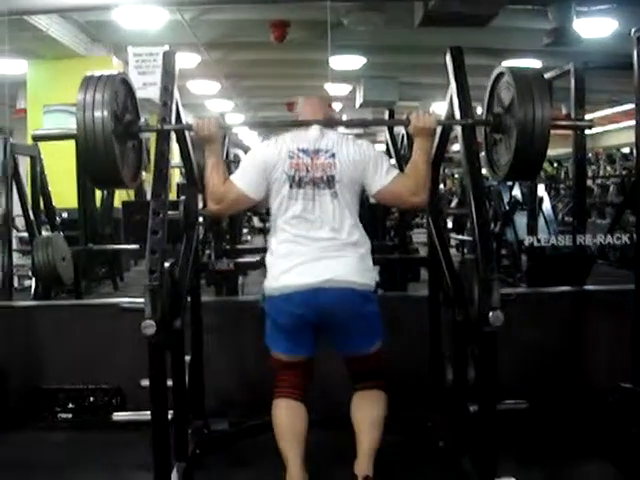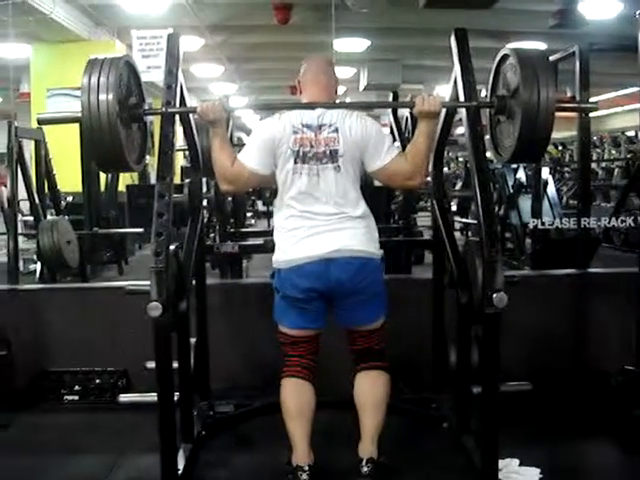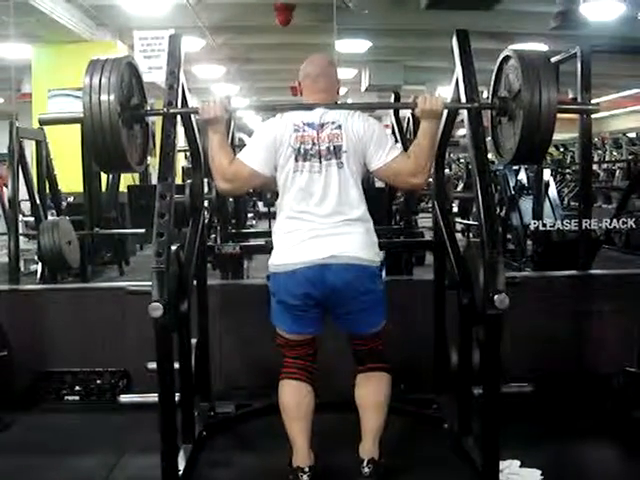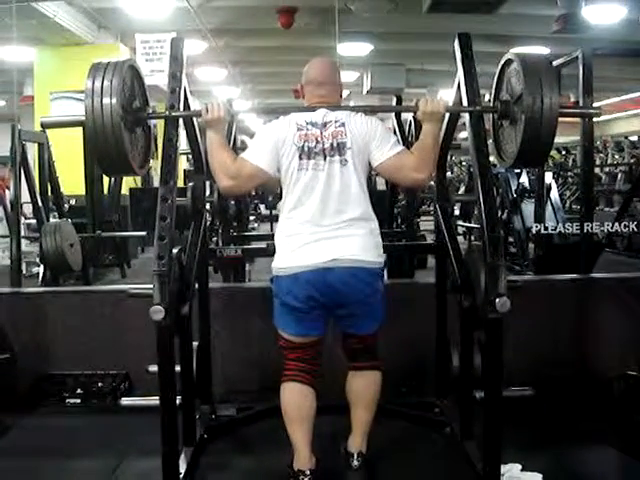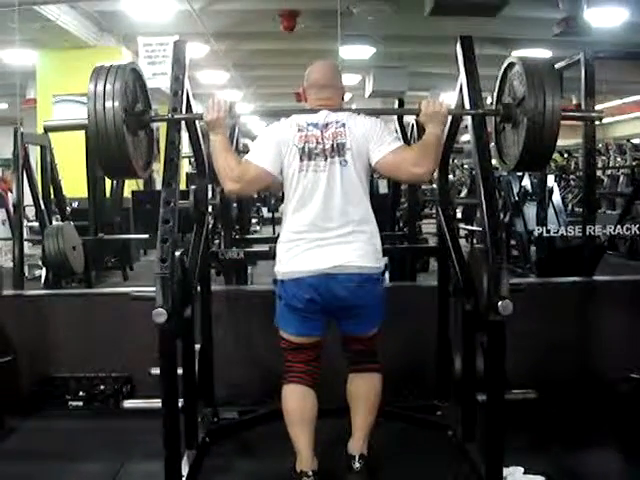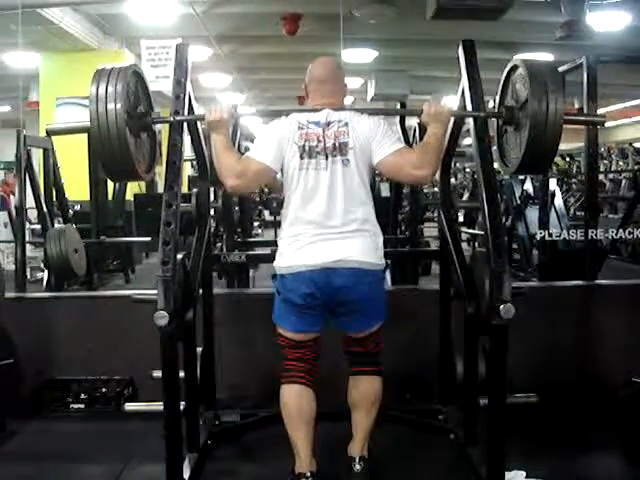
dt=0.5s
person 1, frame 1
left shoulder: (269, 150)
right shoulder: (358, 149)
left elbow: (218, 202)
right elbow: (414, 195)
left wrist: (212, 147)
right wrist: (423, 140)
left hip: (288, 289)
right hip: (350, 286)
left knee: (289, 384)
right knee: (368, 378)
person 1, frame 2
left shoulder: (273, 128)
right shoulder: (361, 126)
left elbow: (230, 180)
right elbow: (411, 176)
left wrist: (217, 129)
right wrist: (427, 123)
left hip: (296, 263)
right hip: (356, 258)
left knee: (297, 363)
right knee: (370, 356)
person 1, frame 3
left shoulder: (275, 129)
right shoulder: (362, 126)
left elbow: (228, 180)
right elbow: (414, 175)
left wrist: (215, 128)
right wrist: (429, 121)
left hip: (292, 266)
right hip: (354, 263)
left knee: (296, 364)
right knee: (371, 358)
person 1, frame 4
left shoulder: (279, 130)
right shoulder: (365, 126)
left elbow: (230, 180)
right elbow: (417, 173)
left wrist: (214, 130)
right wrist: (431, 124)
left hip: (297, 269)
right hip: (358, 264)
left knee: (298, 366)
right knee: (363, 355)
person 1, frame 5
left shoulder: (281, 132)
right shoulder: (366, 127)
left elbow: (236, 182)
right elbow: (419, 168)
left wrist: (217, 132)
right wrist: (435, 124)
left hip: (300, 272)
right hip: (359, 269)
left knee: (299, 368)
right knee: (363, 358)
person 1, frame 6
left shoulder: (282, 129)
right shoulder: (368, 126)
left elbow: (236, 179)
right elbow: (420, 171)
left wrist: (219, 133)
right wrist: (437, 127)
left hip: (299, 268)
right hip: (359, 266)
left knee: (297, 368)
right knee: (364, 360)
